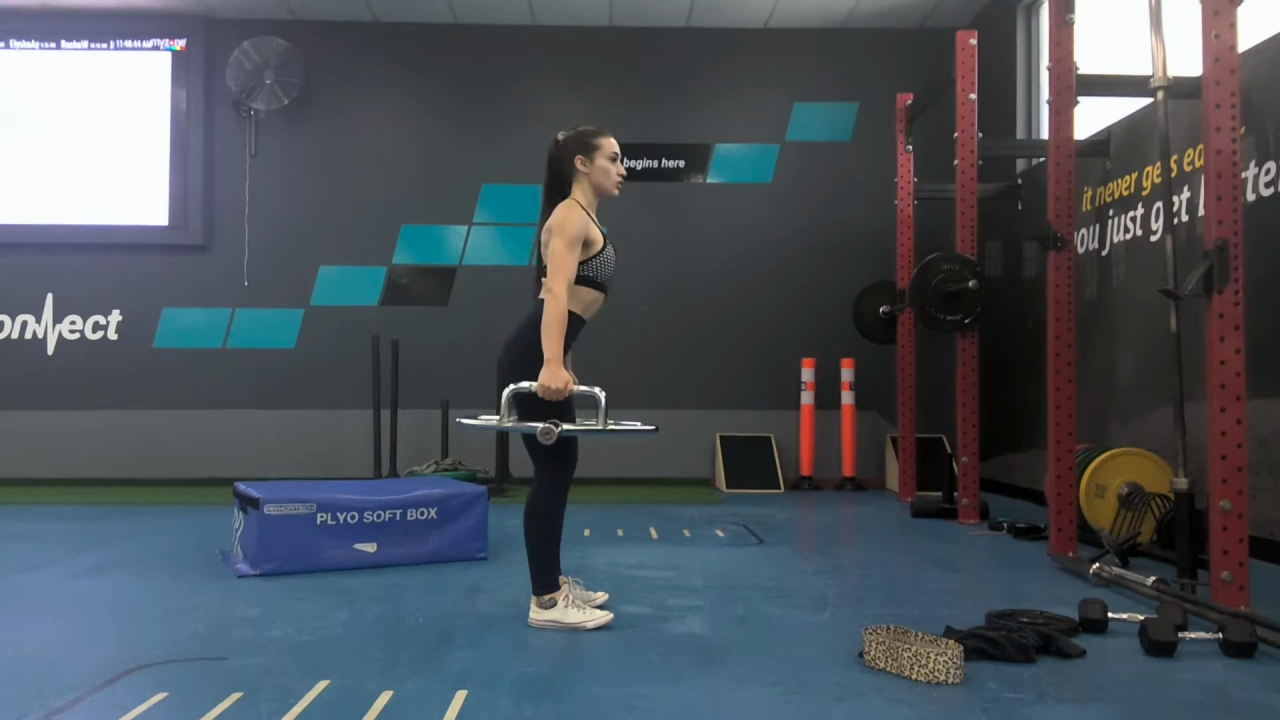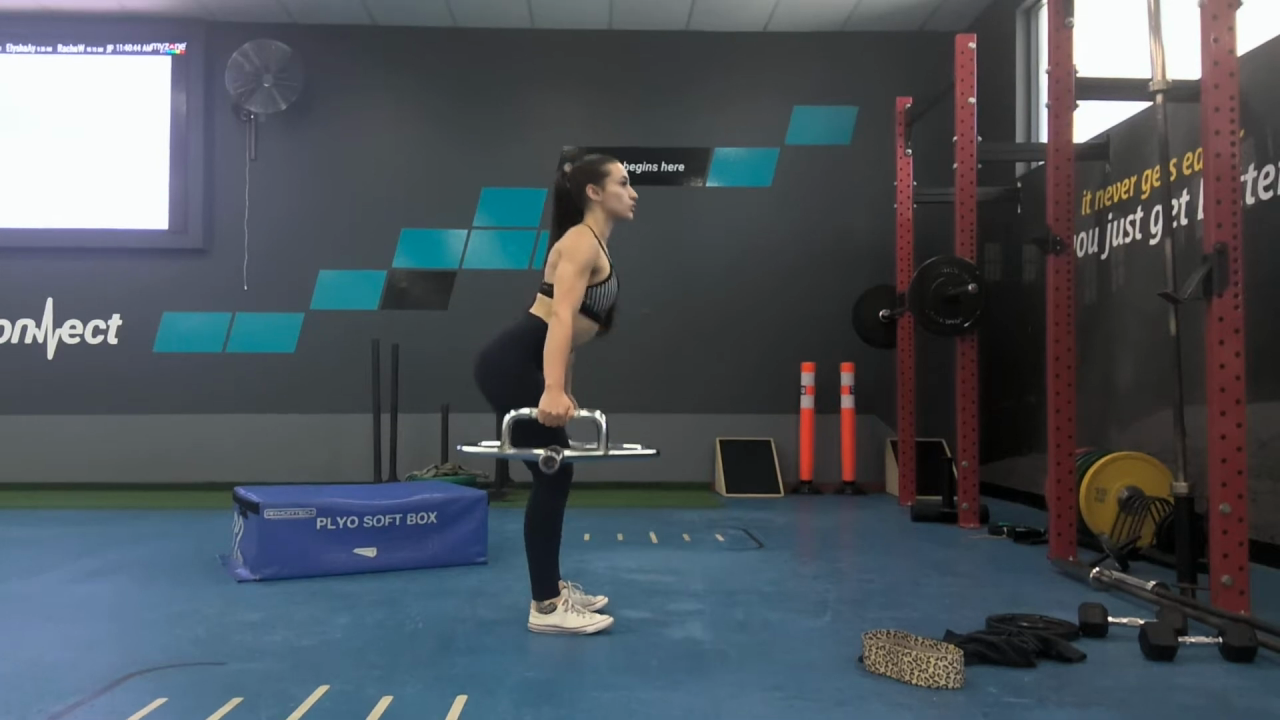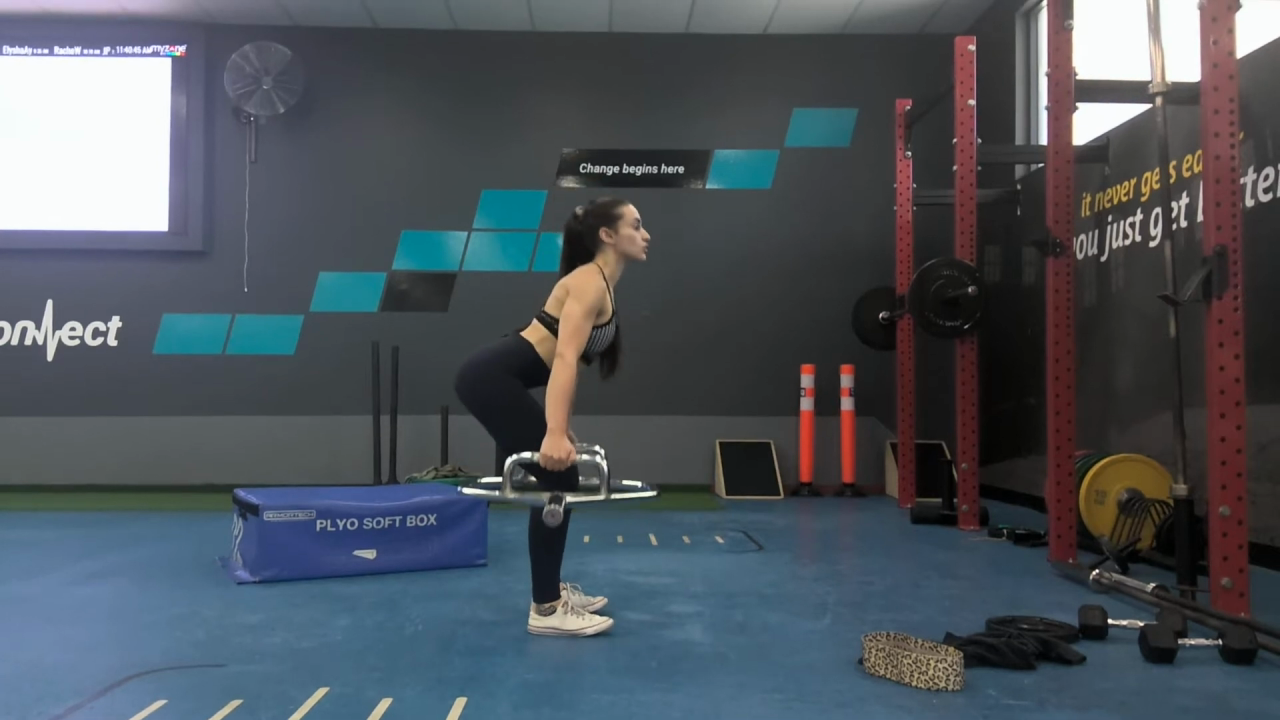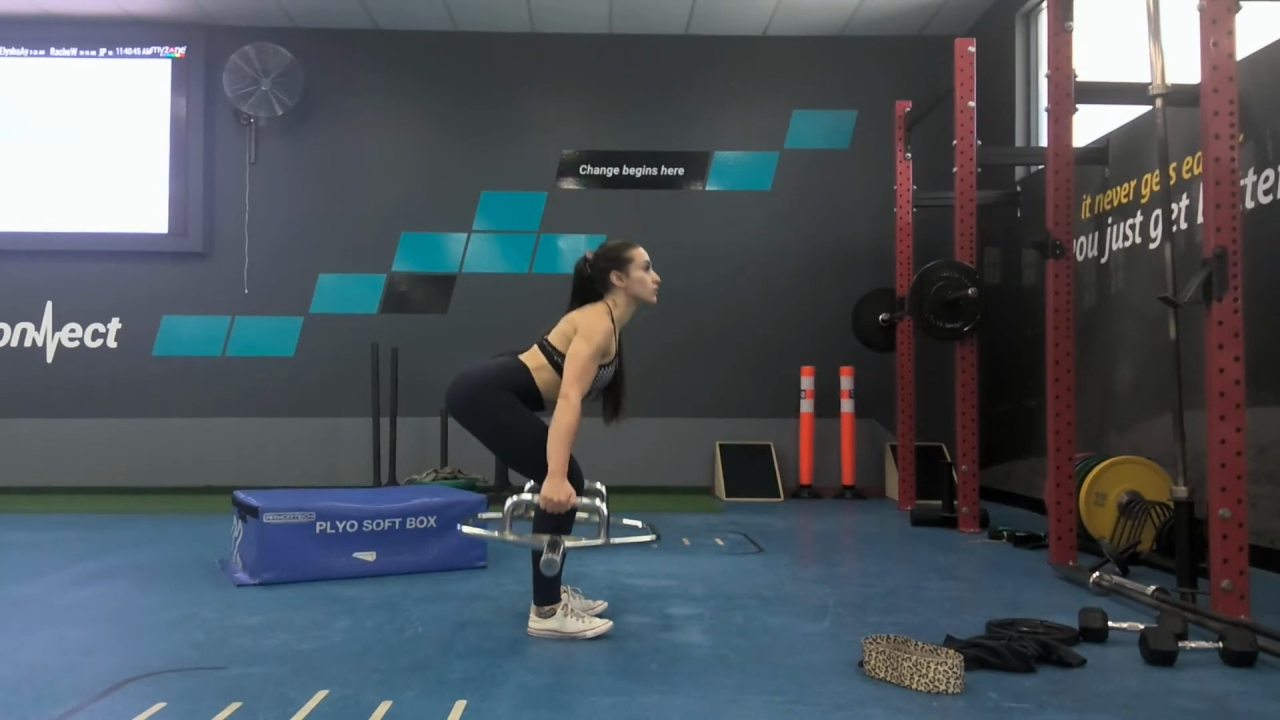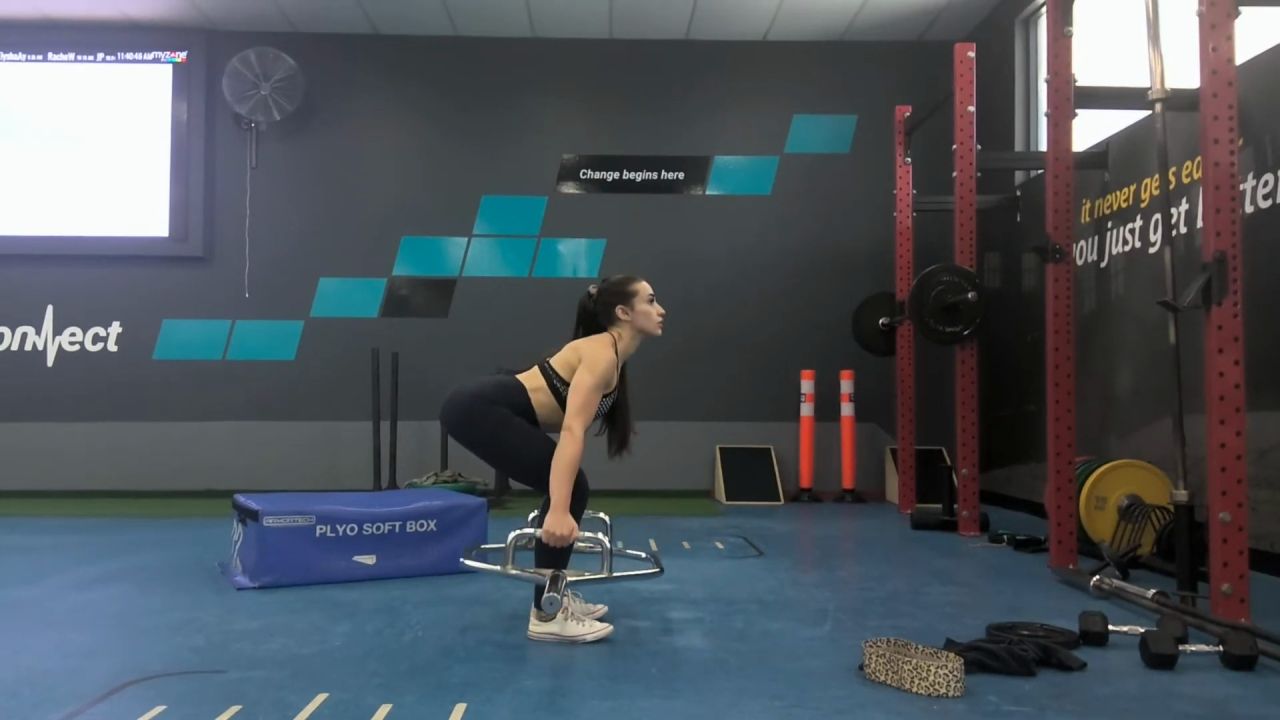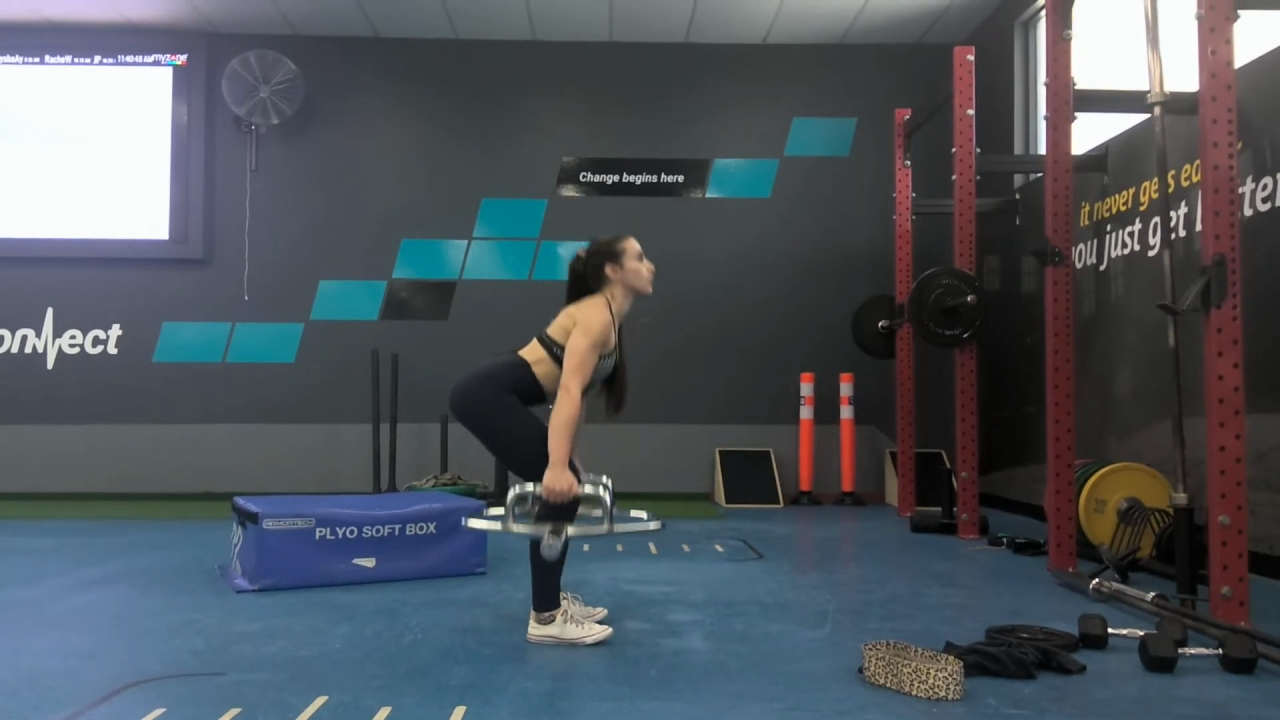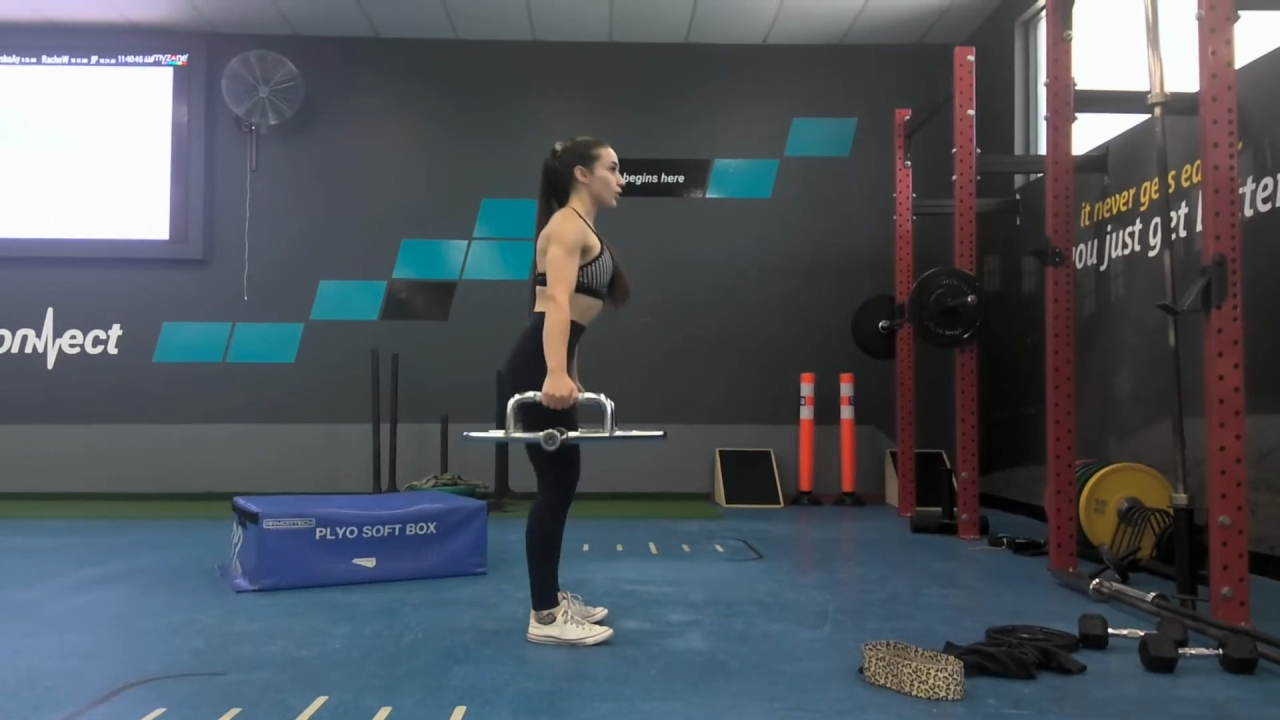
dt=0.4s
person 1, frame 1
left shoulder: (582, 218)
right shoulder: (570, 216)
right elbow: (555, 294)
left wrist: (559, 364)
right wrist: (552, 365)
left hip: (543, 353)
right hip: (533, 355)
left knee: (560, 467)
right knee: (552, 471)
left ankle: (553, 583)
right ankle: (546, 603)
person 1, frame 2
left shoulder: (593, 245)
right shoulder: (582, 242)
right elbow: (560, 318)
left wrist: (562, 390)
right wrist: (552, 391)
left hip: (516, 364)
right hip: (511, 365)
left knee: (556, 474)
right knee: (552, 475)
left ankle: (552, 588)
right ankle: (546, 608)
person 1, frame 3
left shoulder: (600, 285)
right shoulder: (591, 282)
left elbow: (567, 359)
right elbow: (564, 358)
left wrist: (561, 427)
right wrist: (554, 434)
left hip: (494, 378)
right hip: (491, 380)
left knee: (560, 474)
right knee: (557, 476)
left ankle: (551, 589)
right ankle: (546, 610)
person 1, frame 4
left shoulder: (605, 325)
right shoulder: (598, 323)
left elbow: (568, 397)
right elbow: (568, 400)
left wrist: (559, 470)
right wrist: (555, 478)
left hip: (486, 392)
right hip: (482, 395)
left knee: (566, 480)
right knee: (564, 487)
left ankle: (551, 590)
right ankle: (547, 611)
person 1, frame 5
left shoulder: (611, 356)
right shoulder: (603, 354)
left elbow: (572, 427)
right elbow: (573, 432)
left wrist: (564, 503)
right wrist: (559, 510)
left hip: (483, 408)
right hip: (477, 411)
left knee: (570, 488)
right knee: (570, 493)
right ankle: (547, 614)
person 1, frame 6
left shoulder: (607, 318)
right shoulder: (597, 315)
left elbow: (573, 393)
right elbow: (568, 392)
left wrist: (570, 463)
right wrist: (557, 468)
left hip: (494, 396)
right hip: (486, 396)
left knee: (564, 492)
right knee: (559, 495)
left ankle: (551, 599)
right ankle: (545, 619)
person 1, frame 7
left shoulder: (580, 227)
right shoulder: (567, 224)
right elbow: (558, 302)
left wrist: (566, 375)
right wrist: (557, 374)
left hip: (547, 363)
right hip: (539, 364)
left knee: (559, 483)
right knee: (557, 485)
left ankle: (551, 599)
right ankle: (545, 618)
